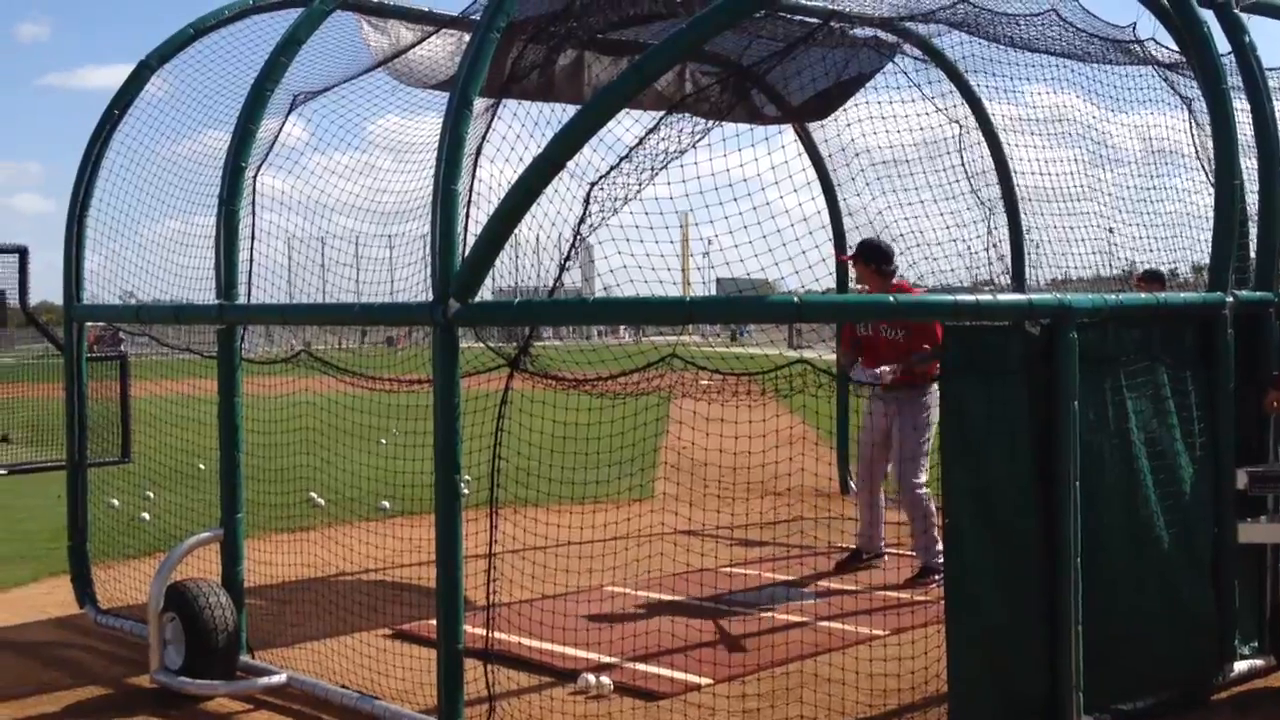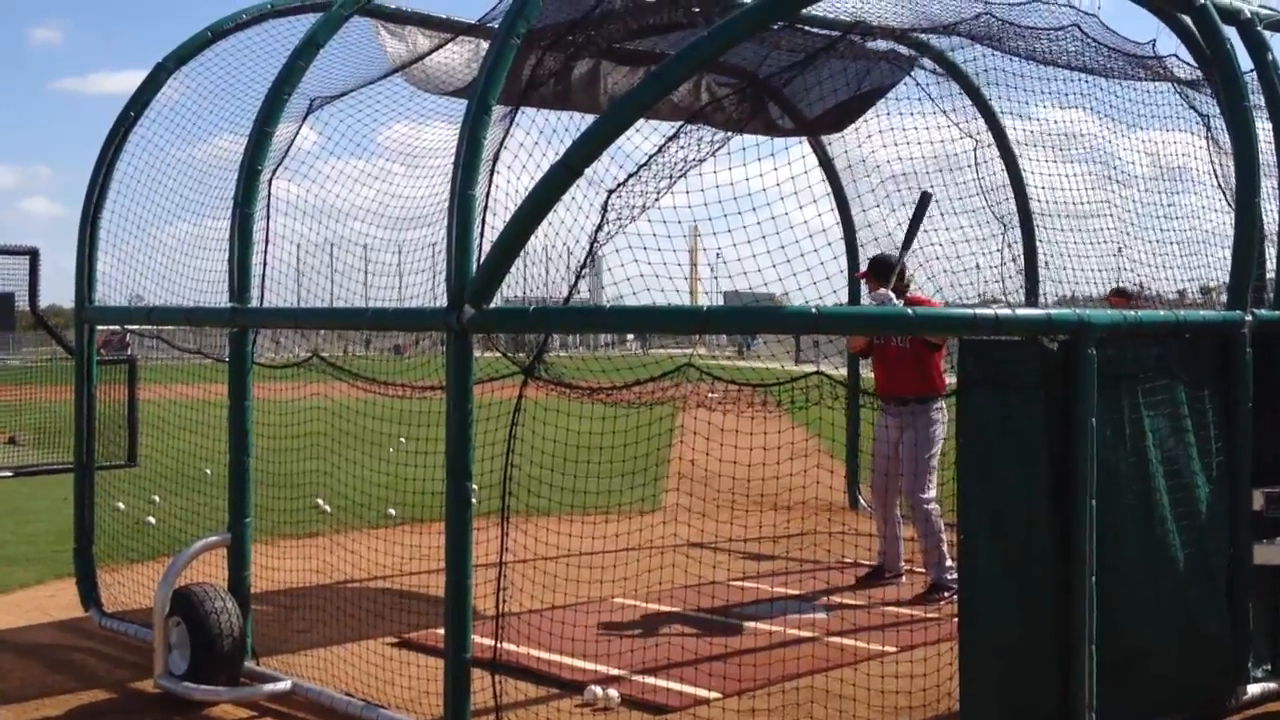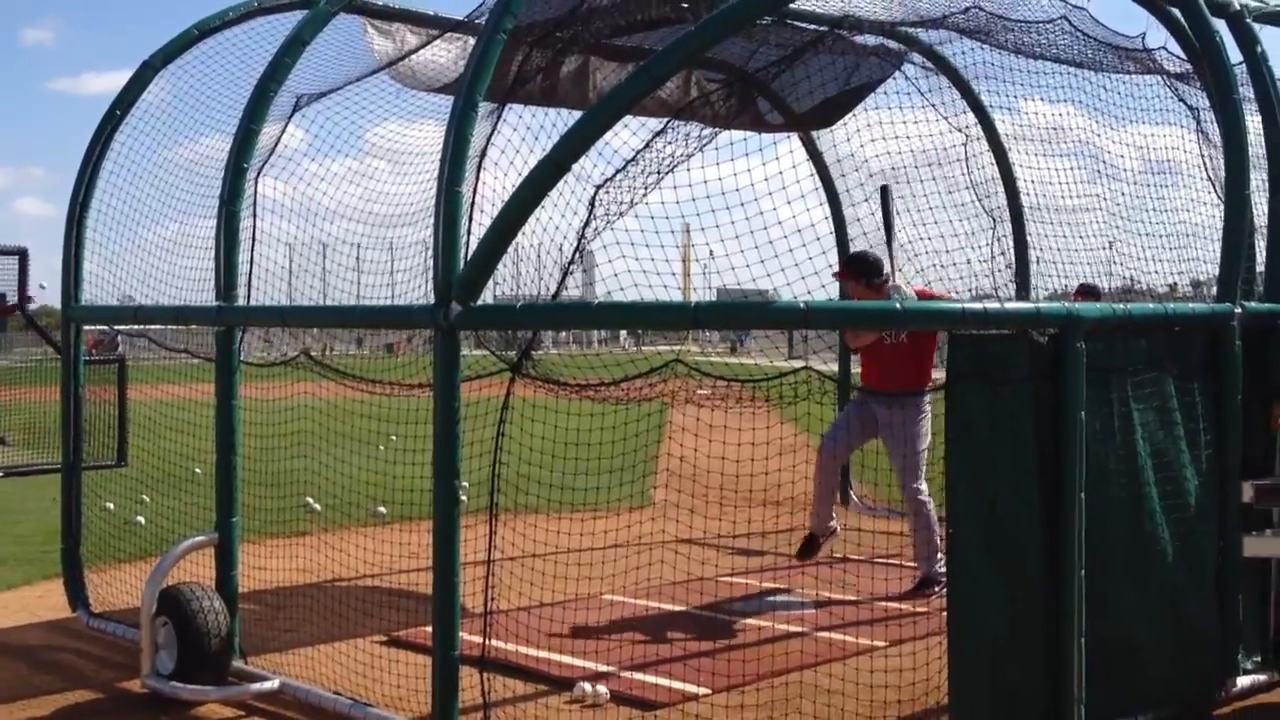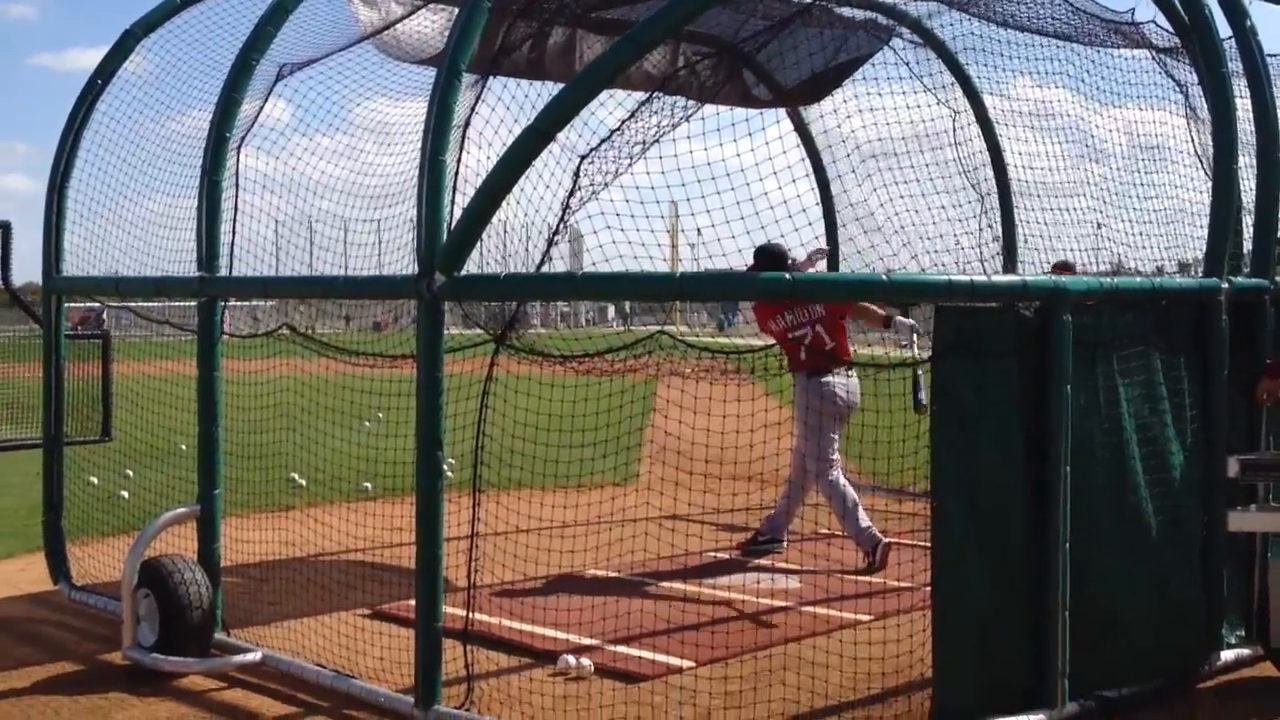
dt=1s
person 1, frame 1
left shoulder: (914, 300)
left elbow: (934, 353)
right elbow: (847, 348)
left wrist: (897, 368)
right wrist: (856, 367)
left hip: (914, 398)
right hip: (879, 399)
left knee: (910, 482)
right knee: (867, 477)
left ankle: (934, 562)
right ankle: (869, 547)
person 1, frame 2
left shoulder: (925, 307)
left elbow: (941, 333)
right elbow: (855, 346)
left wrist: (898, 310)
left hip: (924, 412)
right hip: (888, 411)
left knee: (919, 495)
right knee: (882, 492)
left ankle: (946, 577)
right ankle: (890, 564)
person 1, frame 3
left shoulder: (919, 298)
right elbow: (855, 340)
left hip: (910, 404)
right hip: (869, 399)
left knee: (913, 487)
right knee: (829, 450)
left ankle: (935, 573)
right ankle: (821, 527)
person 1, frame 4
left shoulder: (764, 309)
right elbow: (858, 309)
left wrist: (801, 267)
right wrist: (893, 321)
left hip: (814, 389)
right hip: (845, 383)
left knee: (825, 470)
right knee: (805, 464)
left ankle: (871, 541)
right ankle: (773, 533)
